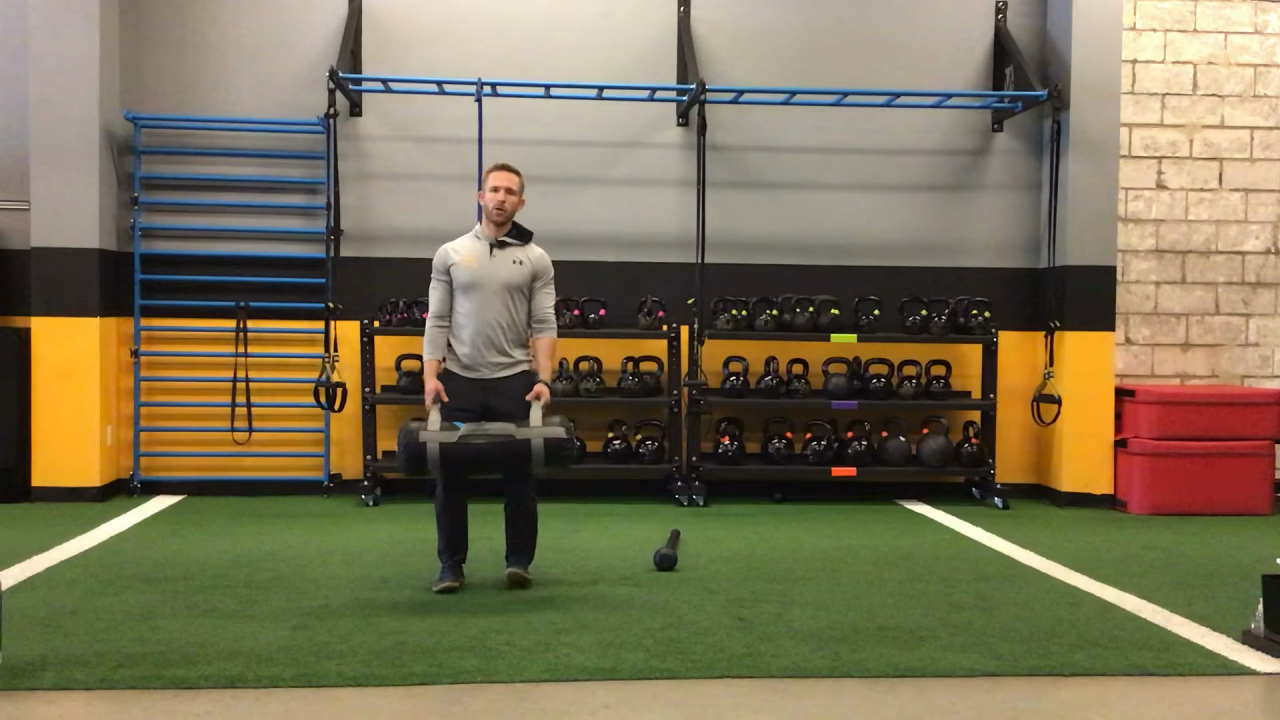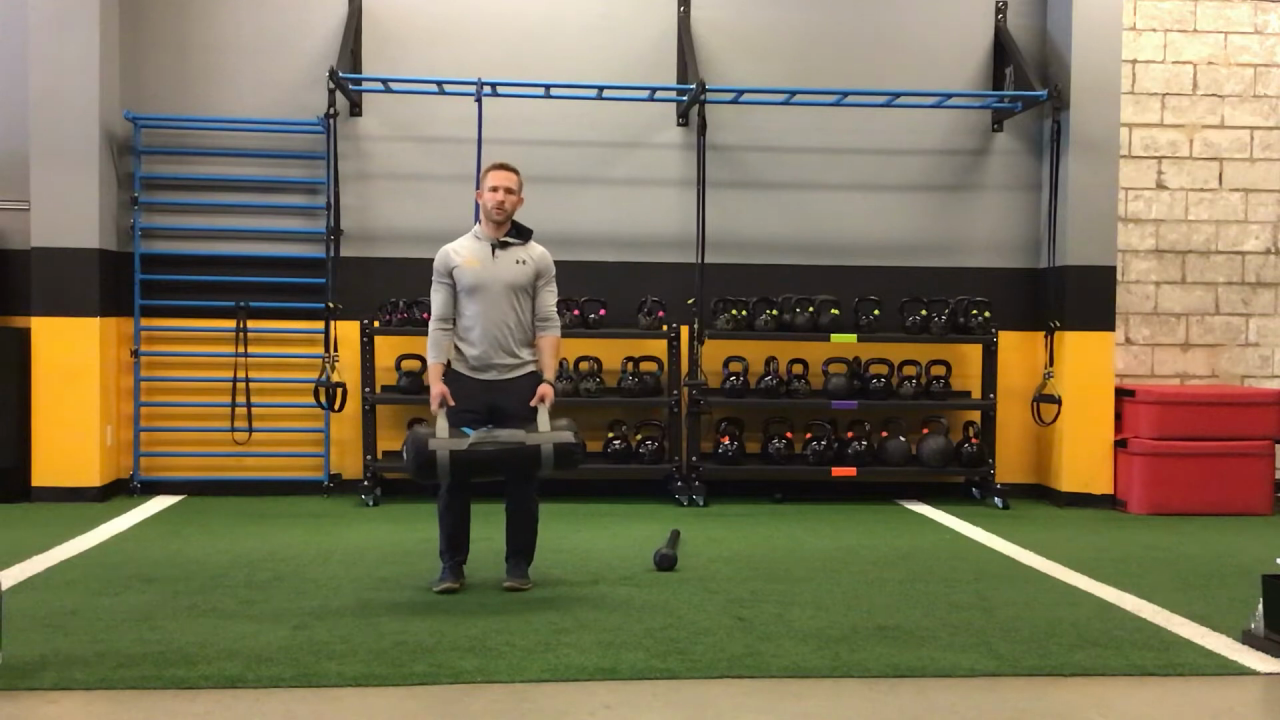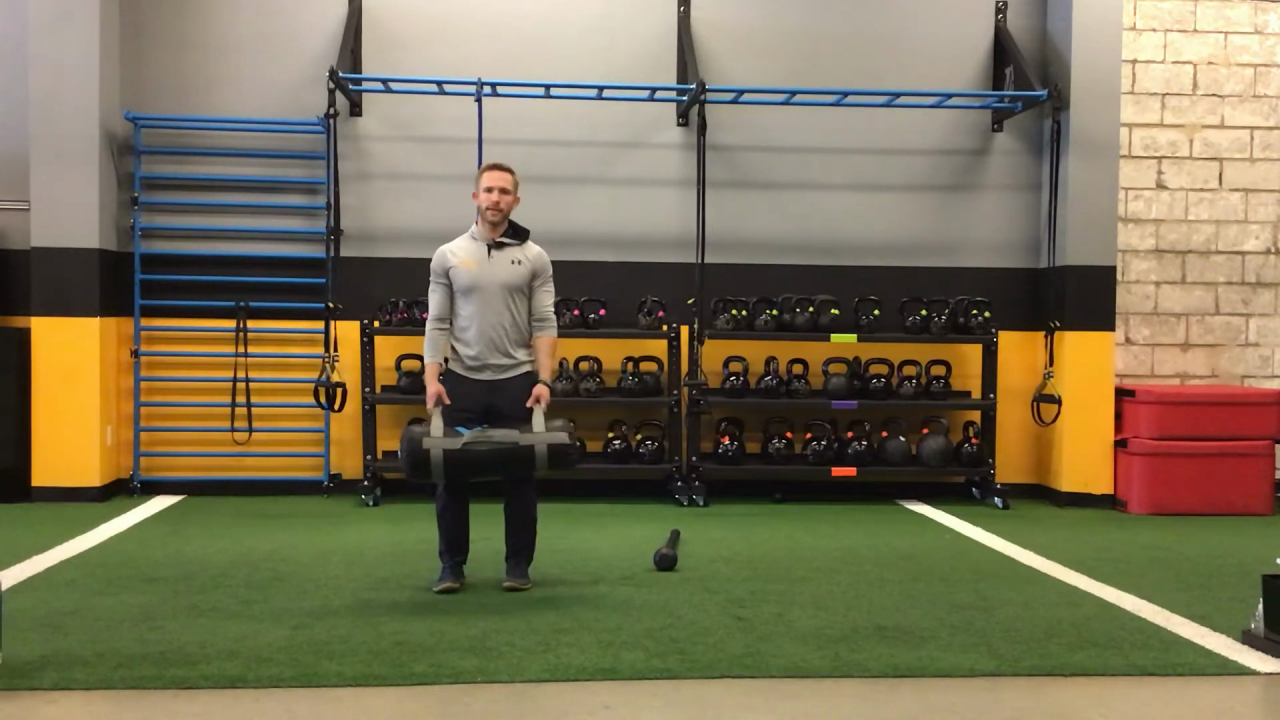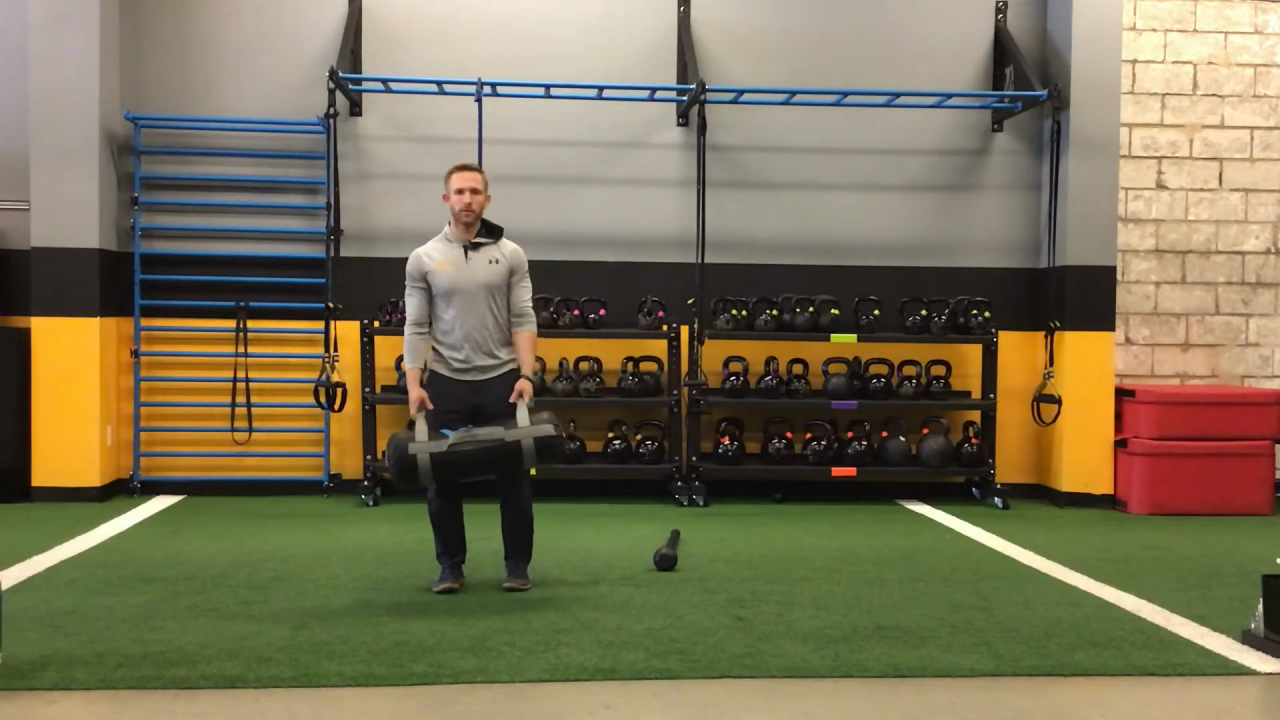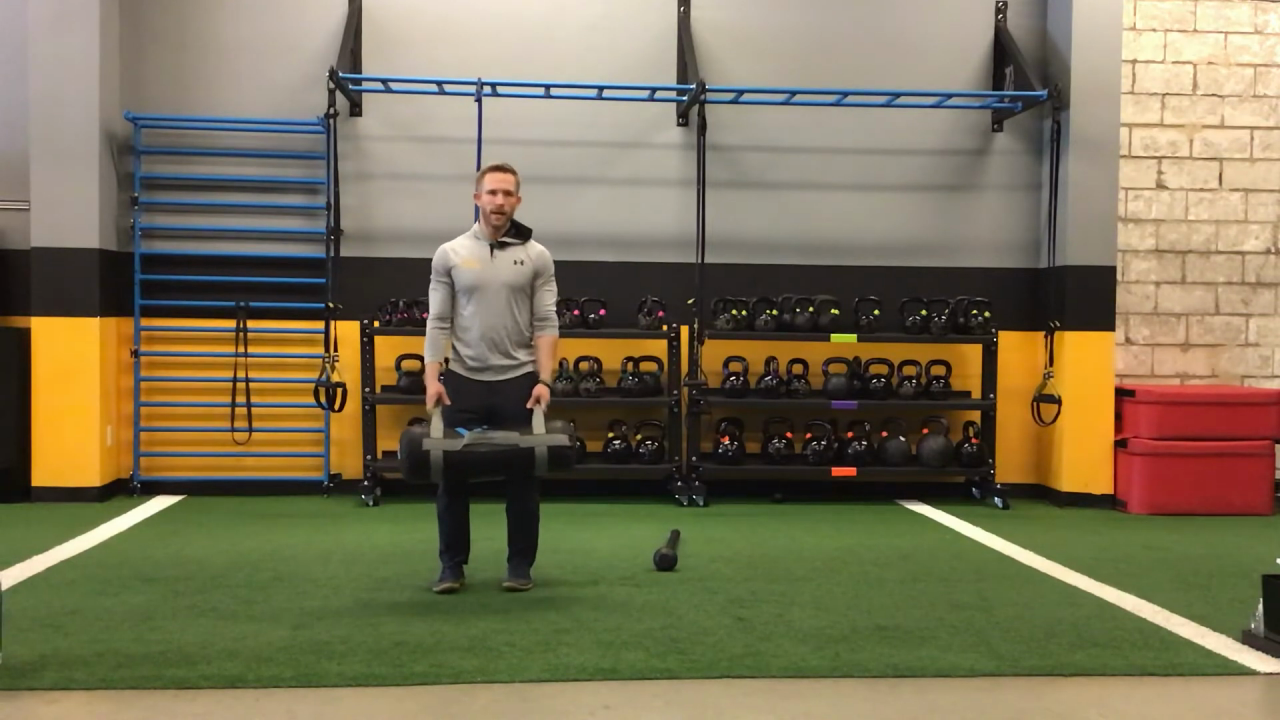
dt=0.7s
person 1, frame 1
left shoulder: (536, 259)
right shoulder: (450, 253)
left elbow: (544, 325)
right elbow: (437, 321)
left wrist: (543, 378)
right wrist: (431, 375)
left hip: (513, 382)
right hip: (459, 381)
left knee: (519, 476)
right knee: (450, 476)
left ankle: (519, 560)
right ankle: (451, 564)
person 1, frame 2
left shoulder: (537, 258)
right shoulder: (451, 255)
left elbow: (547, 324)
right elbow: (441, 324)
left wrist: (547, 379)
right wrist: (436, 380)
left hip: (519, 383)
right hip: (465, 382)
left knee: (521, 478)
right knee: (454, 477)
left ankle: (518, 564)
right ankle: (452, 566)
person 1, frame 3
left shoulder: (534, 257)
right shoulder: (448, 255)
left elbow: (544, 325)
right elbow: (438, 323)
left wrist: (543, 379)
right wrist: (432, 378)
left hip: (516, 383)
right hip: (462, 382)
left knee: (520, 478)
right knee: (452, 477)
left ankle: (518, 564)
right ankle: (452, 565)
person 1, frame 4
left shoulder: (510, 255)
right shoulder: (423, 259)
left elbow: (523, 320)
right elbow: (416, 327)
left wrist: (526, 374)
right wrist: (414, 383)
left hip: (500, 381)
right hip: (446, 383)
left knee: (513, 477)
right knee: (443, 479)
left ankle: (517, 565)
right ankle: (451, 565)
person 1, frame 5
left shoulder: (536, 257)
right shoulder: (450, 253)
left elbow: (545, 324)
right elbow: (438, 322)
left wrist: (544, 380)
right wrist: (432, 378)
left hip: (517, 383)
right hip: (463, 382)
left knee: (522, 479)
right knee: (452, 477)
left ankle: (520, 565)
right ankle: (452, 565)
